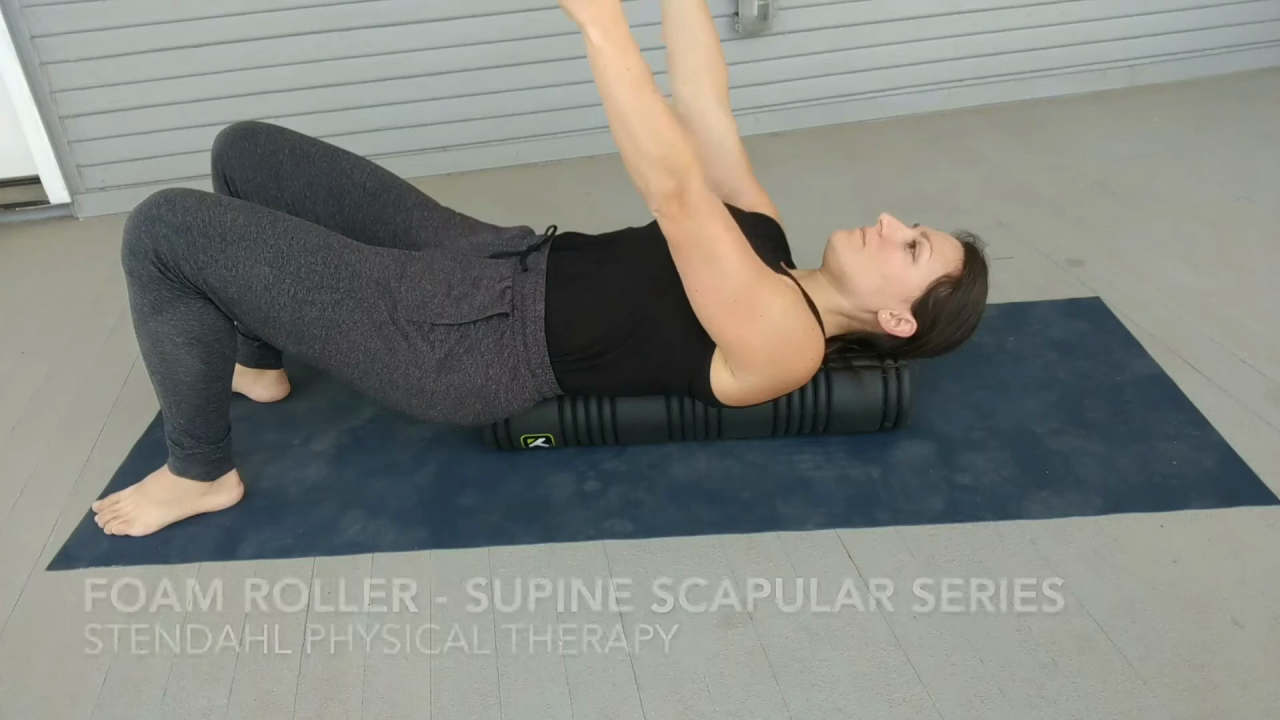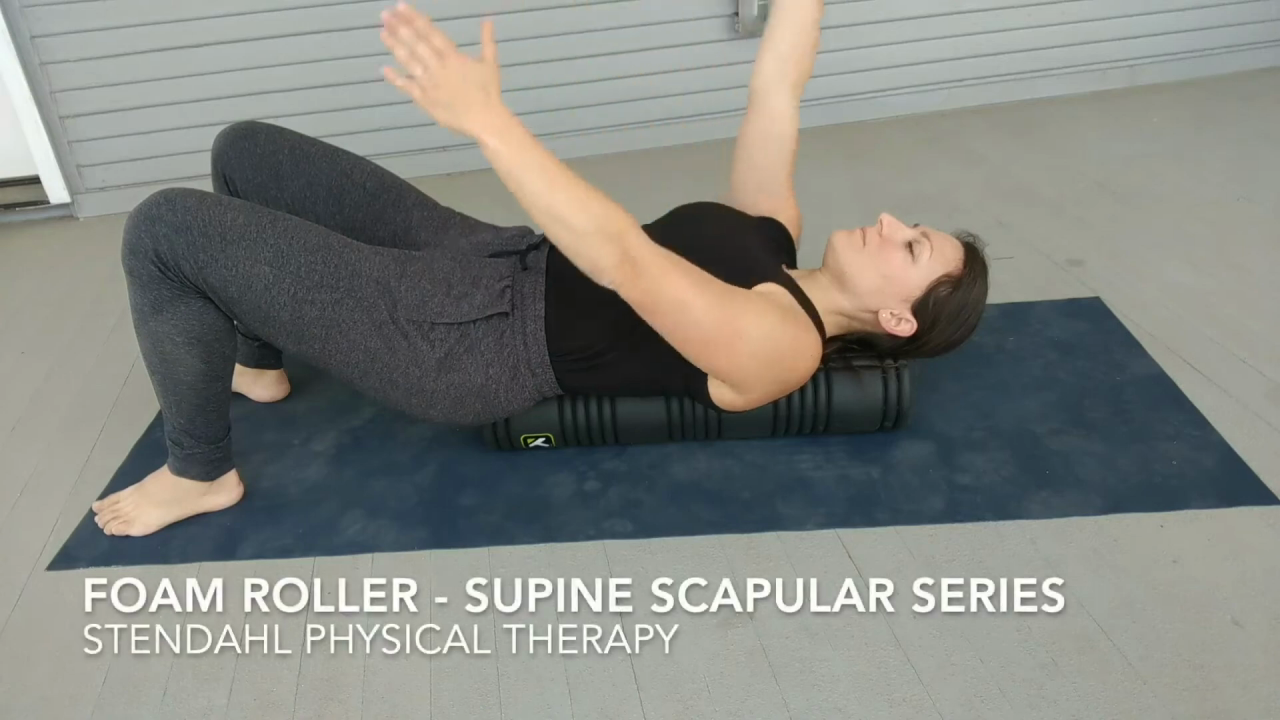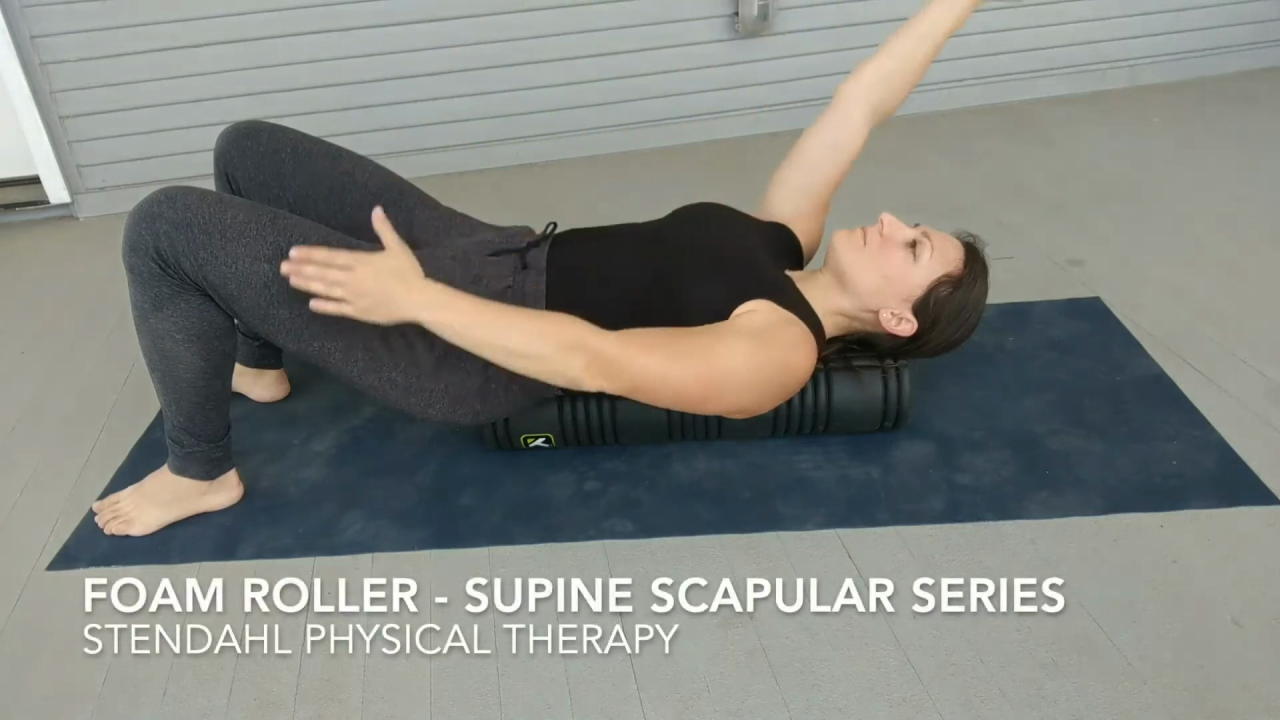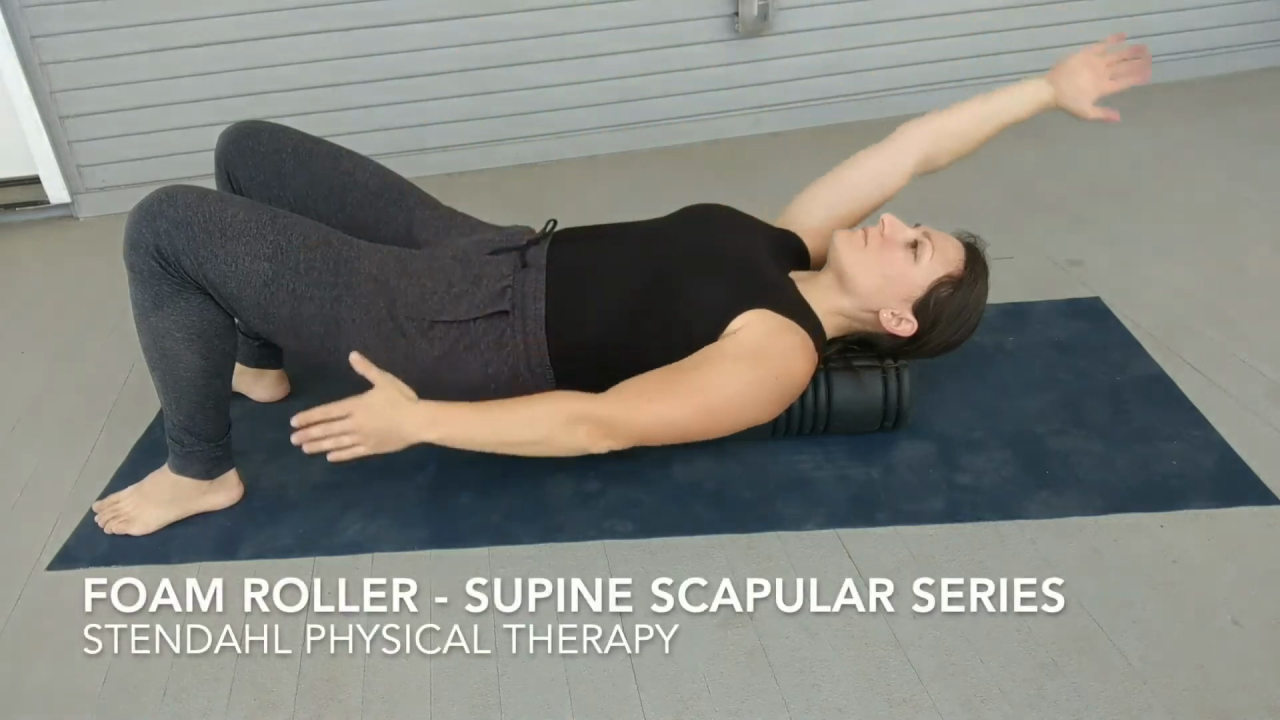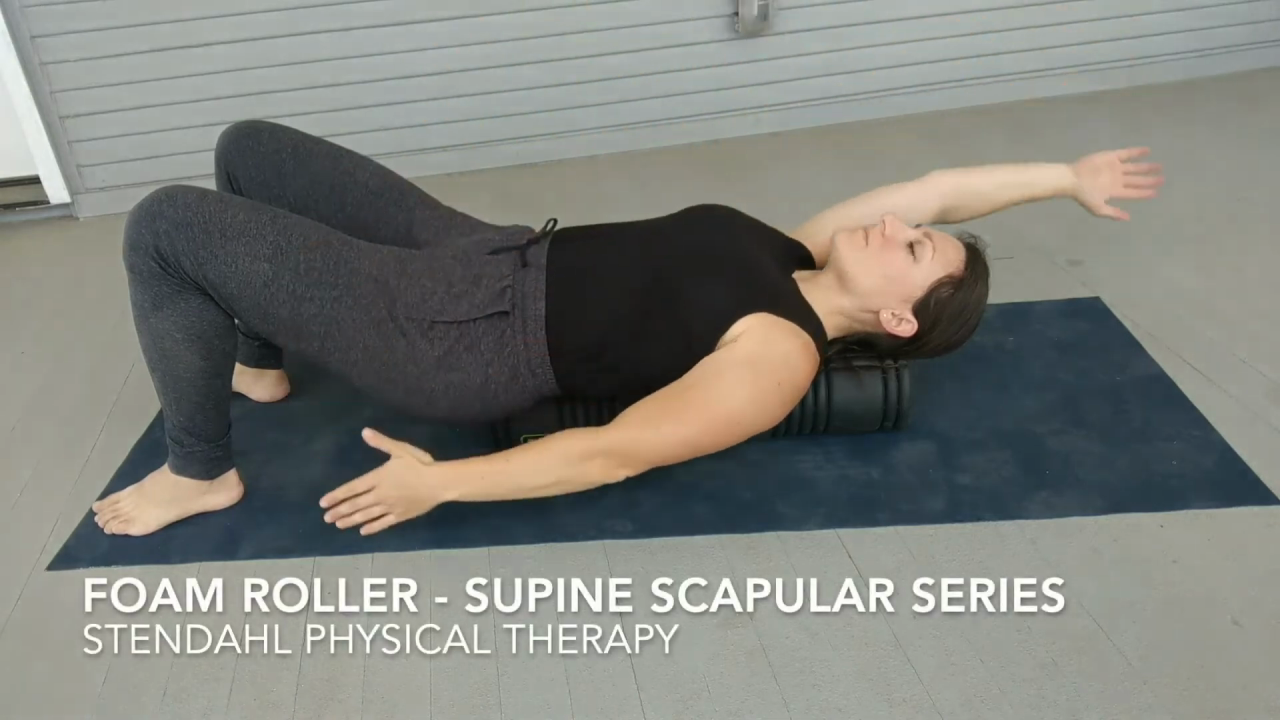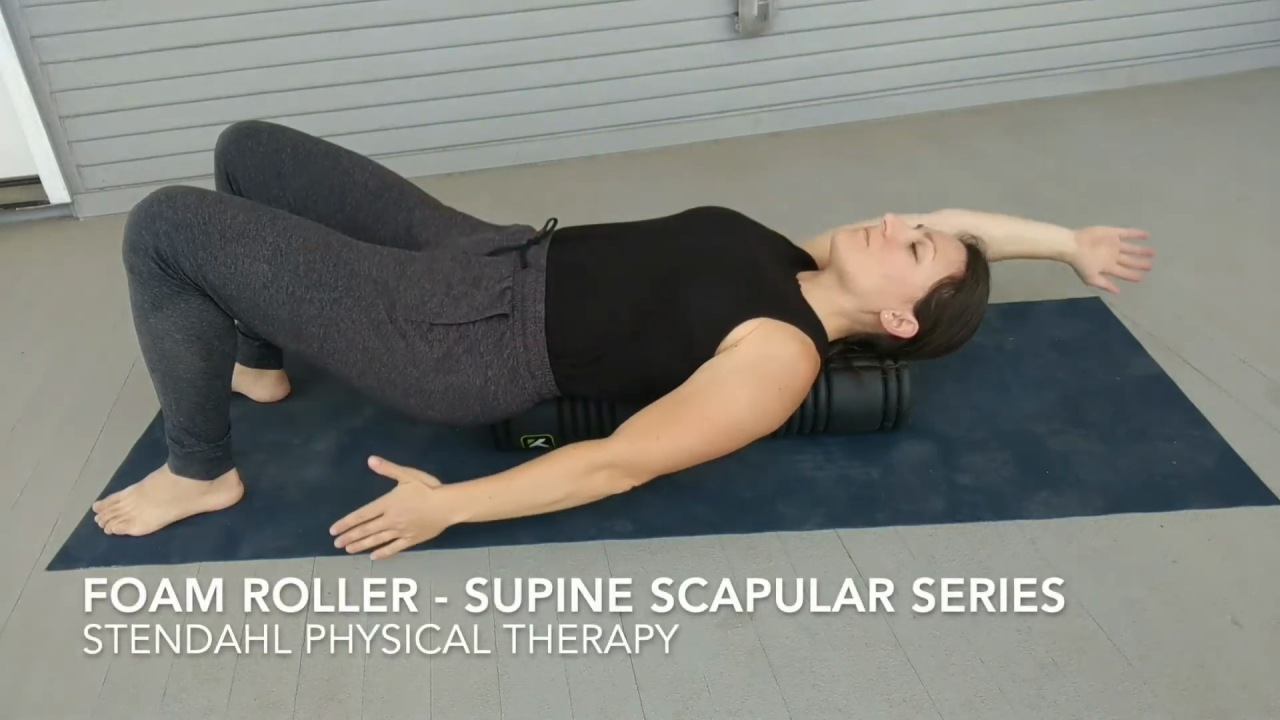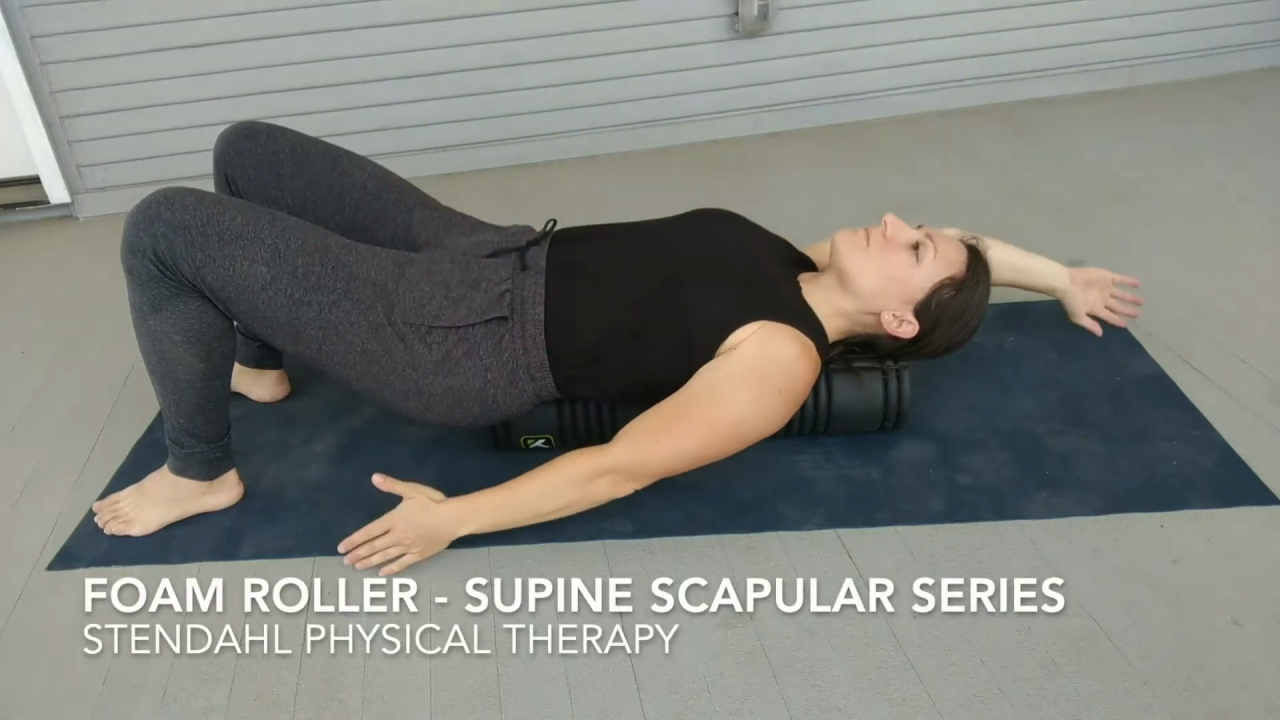
dt=0.2s
person 1, frame 1
left shoulder: (784, 340)
right shoulder: (765, 237)
left elbow: (674, 190)
right elbow: (708, 116)
left hip: (467, 345)
right hip: (494, 261)
left knee: (164, 229)
right knee: (244, 149)
left ankle: (199, 475)
right ankle: (254, 360)
person 1, frame 2
left shoulder: (778, 343)
right shoulder: (775, 238)
left elbow: (626, 262)
right elbow: (778, 94)
left wrist: (488, 122)
left hip: (469, 347)
right hip: (493, 260)
left knee: (163, 228)
right knee: (244, 148)
left ankle: (199, 474)
right ankle: (254, 359)
person 1, frame 3
left shoulder: (779, 352)
right shoulder: (787, 247)
left elbow: (597, 360)
right elbow: (855, 116)
left wrist: (420, 299)
left hip: (463, 348)
right hip: (493, 274)
left knee: (163, 226)
right knee: (248, 149)
left ankle: (201, 474)
right ankle: (256, 361)
person 1, frame 4
left shoulder: (778, 355)
right shoulder: (805, 256)
left elbow: (603, 423)
right elbow: (908, 153)
left wrist: (420, 419)
right wrist: (1049, 90)
left hip: (474, 336)
right hip: (498, 257)
left knee: (166, 225)
right knee: (248, 150)
left ankle: (200, 473)
right ankle: (258, 361)
person 1, frame 5
left shoulder: (779, 358)
right shoulder: (804, 266)
left elbow: (614, 453)
right elbow: (928, 190)
left wrist: (437, 481)
right wrist: (1070, 178)
left hip: (472, 345)
right hip: (498, 257)
left knee: (166, 224)
right knee: (248, 150)
left ankle: (199, 474)
right ankle: (254, 358)
person 1, frame 6
left shoulder: (779, 360)
right shoulder: (806, 268)
left elbow: (617, 464)
right elbow: (945, 216)
left wrist: (445, 504)
left hip: (470, 346)
right hip: (497, 257)
left knee: (165, 226)
right knee: (248, 149)
left ankle: (200, 473)
right ankle: (253, 357)
person 1, frame 7
left shoulder: (780, 362)
right shoulder: (806, 272)
left elbow: (619, 467)
right elbow: (964, 238)
left wrist: (452, 519)
left hip: (469, 348)
right hip: (499, 257)
left knee: (163, 228)
right knee: (247, 149)
left ankle: (199, 474)
right ankle: (253, 357)
